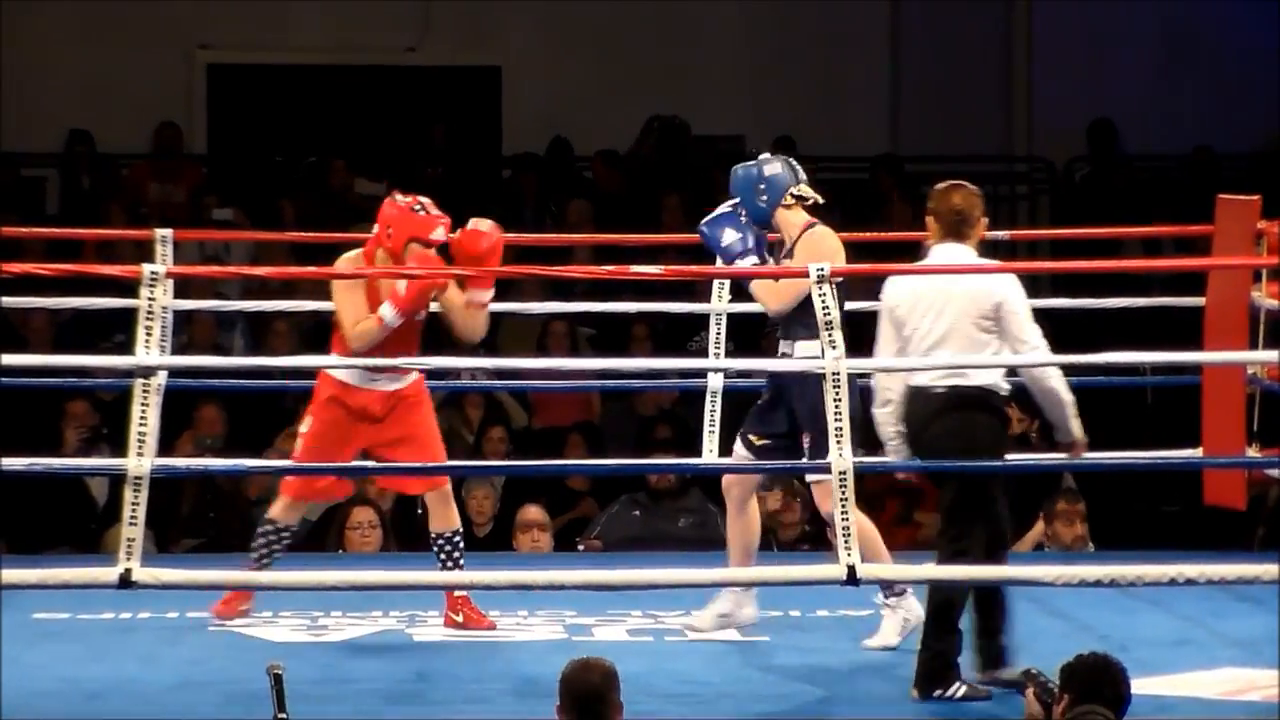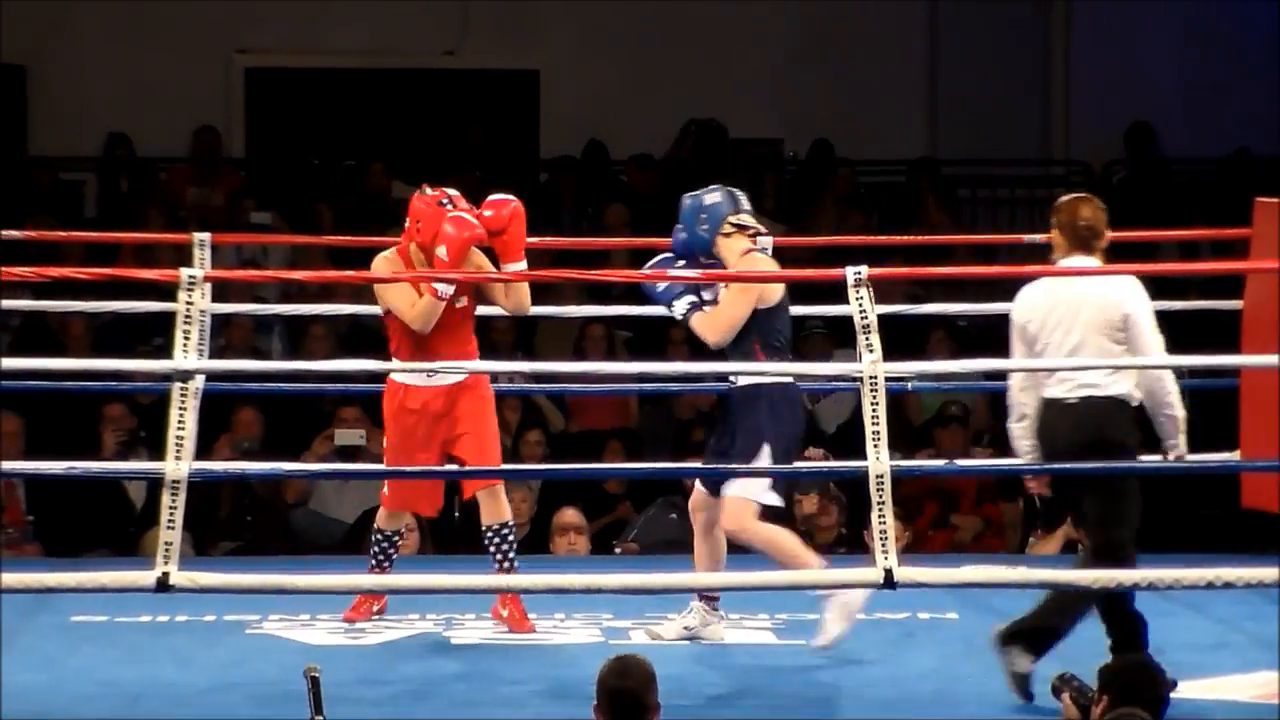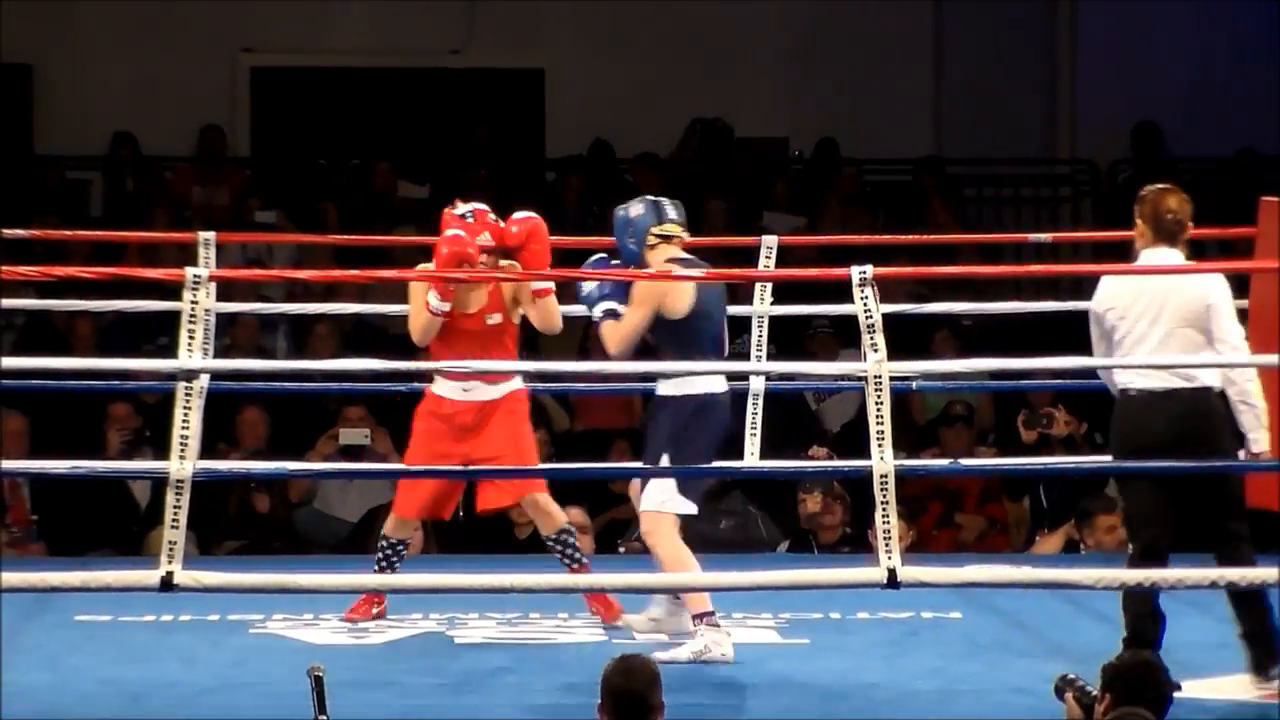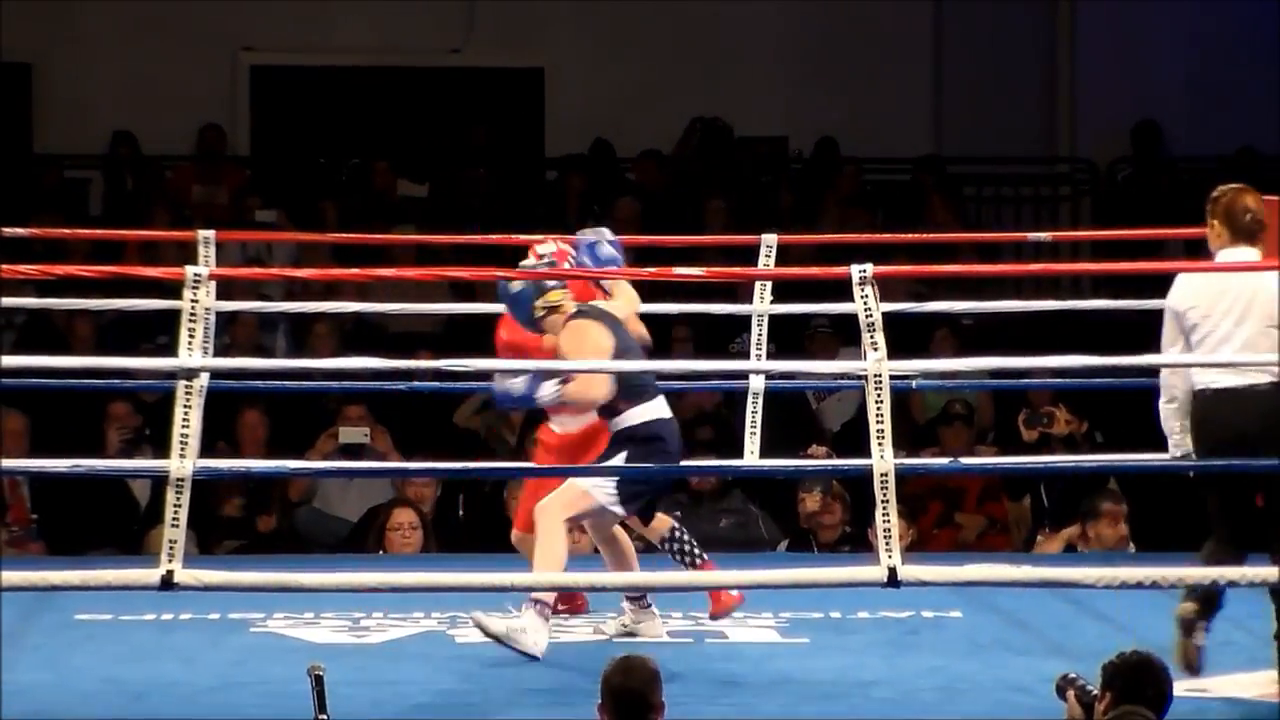
dt=0.3s
person 1, frame 1
left shoulder: (900, 282)
right shoulder: (995, 279)
left elbow: (886, 372)
right elbow: (1035, 358)
left wrist: (895, 445)
right wrist: (1071, 423)
left hip: (922, 414)
right hip: (974, 414)
left knee: (987, 533)
right knee: (965, 542)
left ankle: (992, 655)
right ankle: (935, 674)
person 1, frame 2
left shoulder: (1032, 295)
right shoulder: (1124, 288)
left elbow: (1021, 384)
right elbow: (1155, 371)
left wrist: (1030, 458)
right wrist: (1176, 436)
left hip: (1057, 425)
right hip: (1108, 423)
left knee: (1106, 545)
right knee: (1112, 553)
left ankle: (1132, 658)
right ankle: (1023, 638)
person 1, frame 3
left shoulder: (1110, 286)
right shoulder: (1206, 281)
left elbow: (1105, 367)
right elbow: (1235, 361)
left hip: (1133, 419)
right hip: (1195, 414)
left knee: (1147, 545)
right knee: (1231, 537)
person 1, frame 4
left shoulder: (1188, 285)
left elbow: (1172, 369)
left wrist: (1179, 438)
left hip: (1215, 413)
left knee: (1228, 530)
left ankle: (1195, 608)
person 2, frame 1
left shoulder: (817, 238)
right shoulder: (790, 241)
left elbow: (777, 300)
left wrist: (741, 255)
right wrist: (743, 249)
left hip: (818, 379)
right hip: (790, 376)
left knee: (832, 502)
right knee: (736, 482)
left ankle: (900, 602)
right ankle: (737, 597)
person 2, frame 2
left shoulder: (754, 266)
right shoulder: (741, 268)
left elbow: (716, 333)
left wrist: (681, 296)
right wrist: (693, 286)
left hip: (768, 402)
right hip: (747, 401)
left knee: (737, 520)
right knee: (702, 508)
left ankle: (838, 588)
right ankle: (704, 614)
person 2, frame 3
left shoulder: (658, 277)
right shoulder: (699, 272)
left elbow: (618, 346)
left wrist: (603, 302)
left hip: (687, 408)
right hip: (703, 404)
left knee: (657, 528)
right knee: (642, 491)
left ankle: (710, 635)
right ankle: (668, 605)
person 2, frame 4
left shoulder: (574, 333)
right shoulder: (603, 307)
left elbow: (599, 390)
right elbow: (627, 300)
left wrist: (543, 390)
right wrist: (610, 267)
left hip: (646, 441)
right hip: (654, 435)
left knee: (551, 510)
right knee: (601, 519)
left ankle: (533, 623)
right ankle: (640, 612)
person 3, frame 1
left shoulder: (430, 274)
right shoulder: (352, 267)
left elbow: (473, 332)
right elbow: (357, 339)
left wrist: (480, 276)
right wrist: (405, 297)
left hip: (403, 393)
right hip: (344, 390)
left knee: (440, 490)
right knee: (297, 492)
left ankle: (458, 602)
right ankle: (246, 585)
person 3, frame 2
left shoulder: (470, 258)
right shoulder: (388, 263)
left elbow: (519, 306)
right elbow: (419, 321)
left wrist: (511, 248)
right wrist: (445, 265)
left hip: (466, 386)
right hip: (411, 391)
left knee: (490, 484)
right knee: (397, 498)
left ankle: (507, 598)
right ankle: (375, 590)
person 3, frame 3
left shoulder: (509, 275)
right shoulder: (427, 277)
left elbow: (550, 325)
right elbow: (420, 336)
left wrist: (537, 267)
right wrist: (445, 282)
left hip: (503, 402)
right hip: (447, 406)
left knee: (533, 497)
right knee: (409, 506)
left ankle: (589, 585)
right ankle: (375, 594)
person 3, frame 4
left shoulder: (590, 309)
right shoulder: (526, 323)
left elbow: (639, 338)
right wrist: (512, 353)
left hip: (607, 423)
right hip: (560, 434)
right knee: (524, 535)
right ankle: (567, 593)
